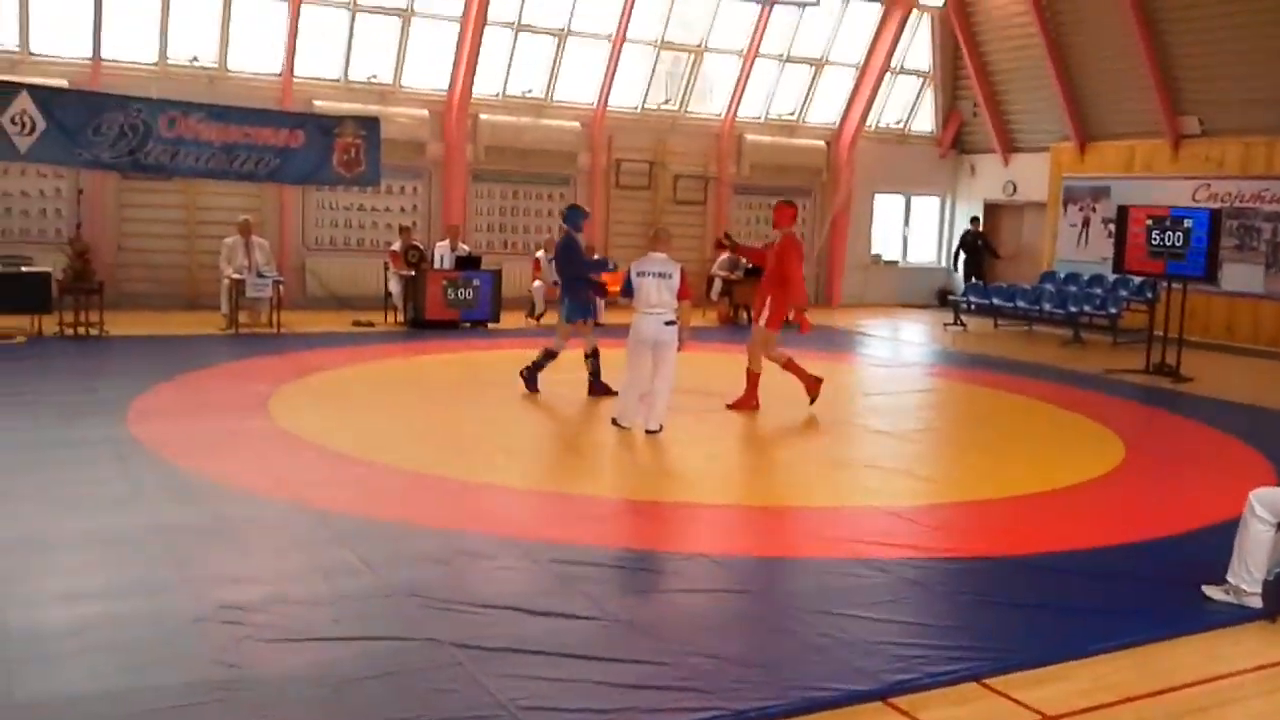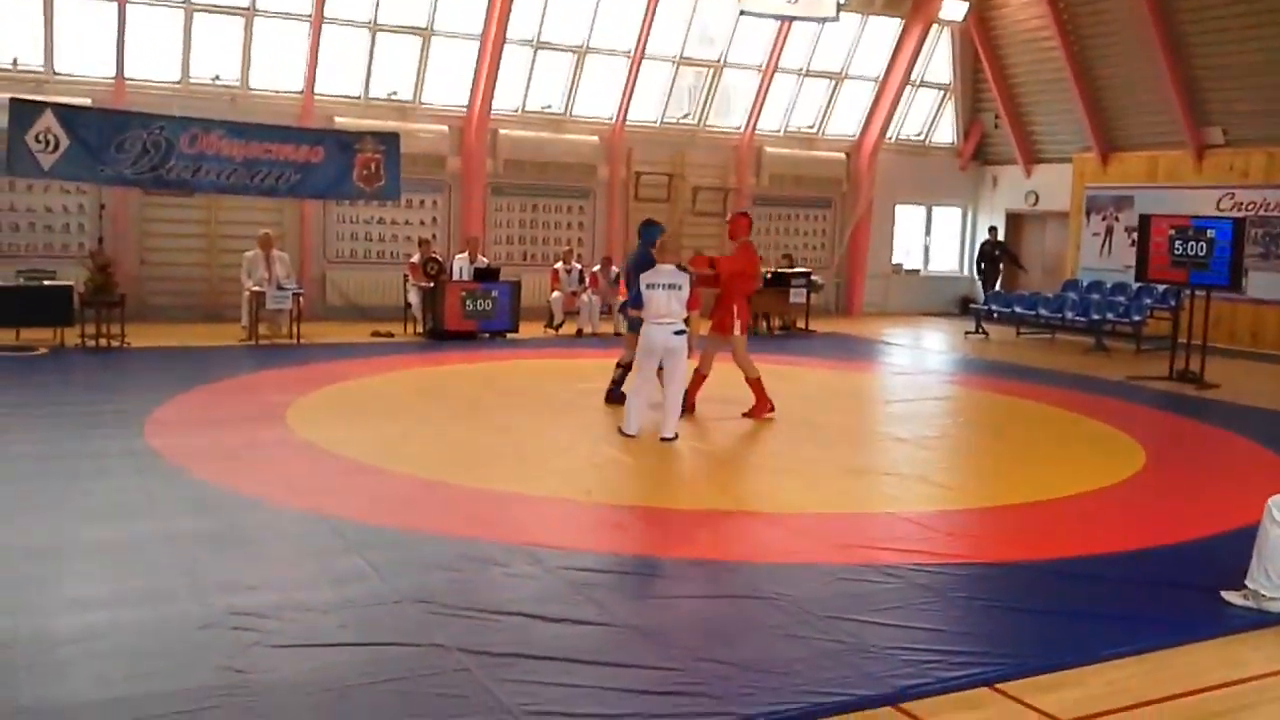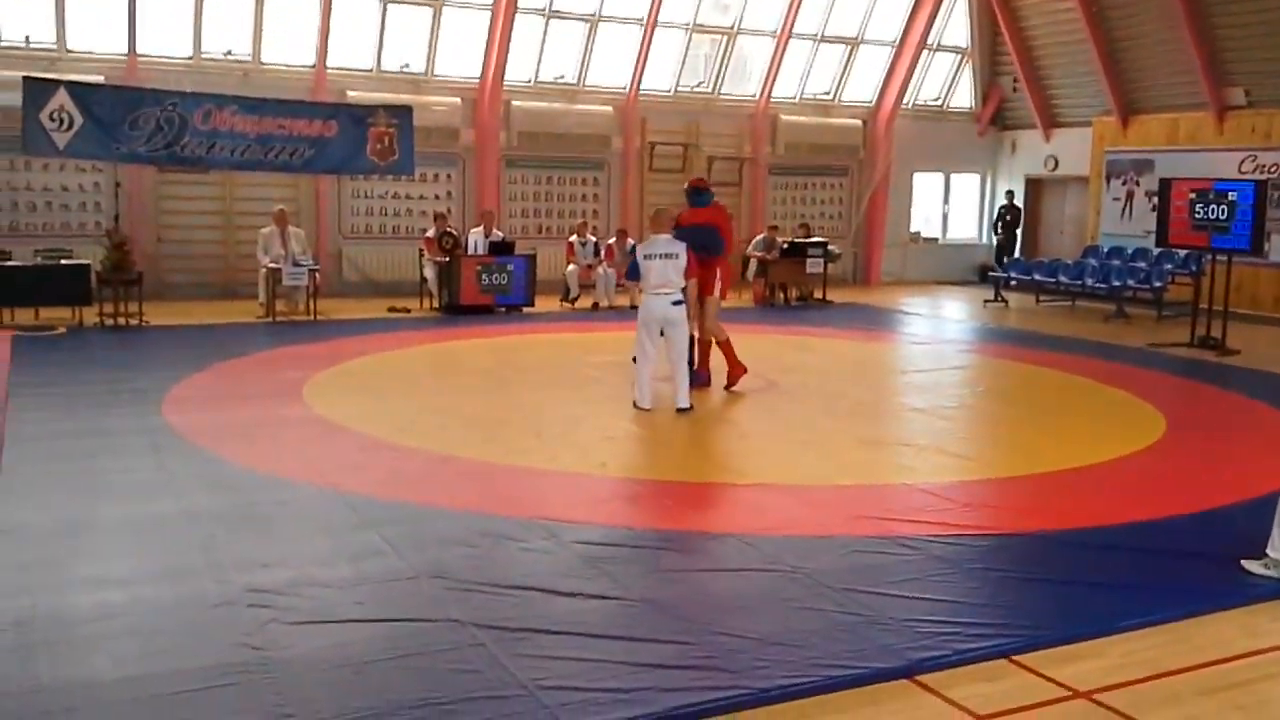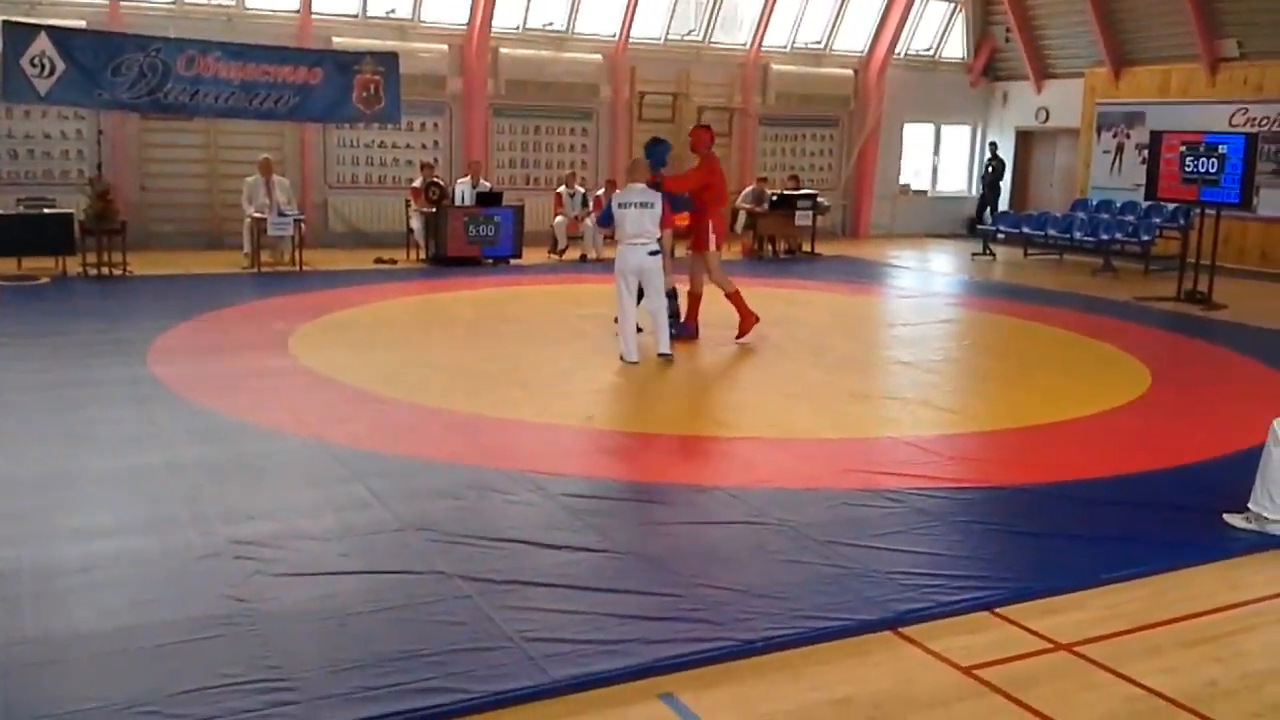
dt=0.4s
person 1, frame 1
left shoulder: (789, 245)
right shoulder: (780, 242)
left elbow: (796, 279)
right elbow: (760, 256)
left wrist: (800, 310)
right wrist: (734, 247)
left hip: (772, 304)
right hip: (771, 302)
left knee: (754, 349)
right knee: (768, 350)
left ankle: (750, 398)
right ankle: (809, 381)
person 1, frame 2
left shoulder: (745, 251)
right shoulder: (739, 250)
left elbow: (729, 265)
right elbow: (719, 276)
left wrist: (709, 262)
left hip: (734, 311)
right hip: (724, 310)
left knee: (741, 358)
right knee: (706, 355)
left ankle: (763, 403)
right ankle: (688, 401)
person 1, frame 3
left shoulder: (716, 211)
right shoulder: (708, 213)
left elbow: (695, 216)
left wrist: (679, 220)
left hip: (716, 272)
right hip: (706, 272)
left knee: (709, 323)
right knee: (702, 324)
left ankle: (735, 366)
right ankle: (702, 373)
person 1, frame 4
left shoulder: (708, 164)
right shoulder: (706, 163)
left elbow: (684, 183)
left wrist: (659, 181)
left hip: (710, 225)
right hip: (701, 225)
left knee: (715, 275)
right knee: (695, 275)
left ankle: (747, 315)
right ankle: (690, 325)
person 2, frame 1
left shoulder: (636, 266)
right shoulder: (677, 269)
left elbow: (625, 298)
right elbow: (685, 304)
right wrist: (684, 331)
left hip: (642, 323)
right hip: (667, 325)
left knee: (635, 374)
right knee: (662, 378)
left ankle: (624, 418)
right ankle: (653, 423)
person 2, frame 2
left shoulder: (644, 278)
right shoulder: (686, 279)
left elbow: (634, 310)
right elbow: (693, 314)
right wrist: (692, 340)
left hip: (651, 333)
right hip: (676, 334)
left knee: (641, 383)
right knee: (674, 387)
left ankle: (630, 427)
right ankle: (668, 431)
person 2, frame 3
left shoulder: (641, 249)
right shoulder: (683, 248)
right elbow: (692, 283)
right wrist: (691, 308)
left hip: (650, 304)
right hip: (675, 304)
left knee: (646, 356)
right knee: (678, 356)
left ankle: (643, 400)
right ankle: (682, 402)
person 2, frame 4
left shoulder: (616, 198)
right shoulder: (658, 198)
left elbow: (602, 226)
right elbow: (667, 232)
right wrist: (666, 257)
left hip: (626, 254)
right hip: (651, 253)
left knee: (627, 306)
right knee: (657, 304)
left ankle: (630, 353)
right ankle: (664, 347)
person 3, frame 1
left shoulder: (575, 243)
right shoulder: (566, 244)
right elbow: (574, 270)
left wrist: (596, 286)
right wrist: (602, 264)
left hip: (581, 296)
right hip: (571, 297)
left knee: (590, 339)
right knee: (562, 339)
left ankle: (595, 382)
right ankle: (531, 372)
person 3, frame 2
left shoulder: (638, 256)
right shoulder: (645, 257)
left hip: (634, 309)
right hip: (640, 311)
left knee: (630, 351)
left ankle: (613, 391)
person 3, frame 3
left shoulder: (680, 222)
right shoulder: (704, 228)
right elbow: (718, 249)
left hip: (669, 278)
right hip: (683, 280)
left knee: (664, 322)
right knee: (685, 327)
left ankle: (643, 357)
right ankle: (687, 373)
person 3, frame 4
left shoulder: (645, 178)
right shoulder: (658, 180)
right elbow: (677, 205)
right wrist: (689, 201)
left hip: (642, 233)
right hip: (654, 234)
left knee: (643, 281)
right knee: (666, 280)
left ankle: (626, 320)
right ankle: (673, 326)
